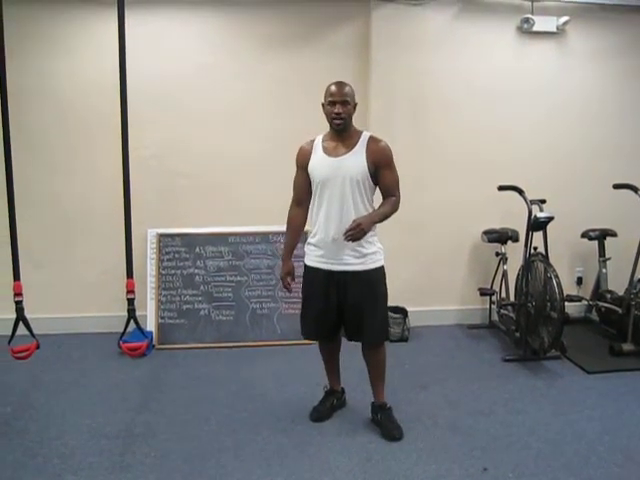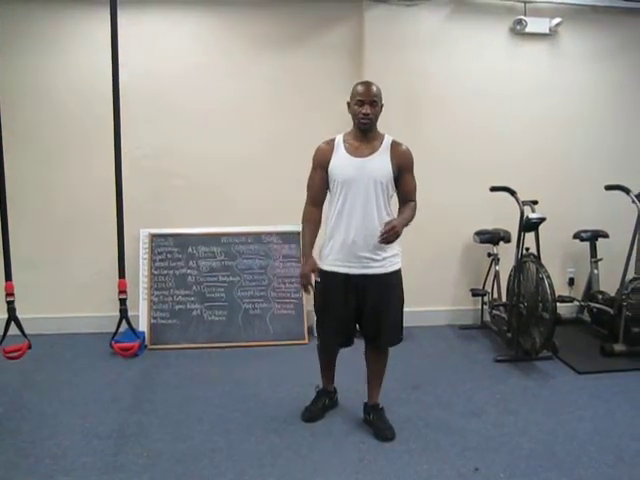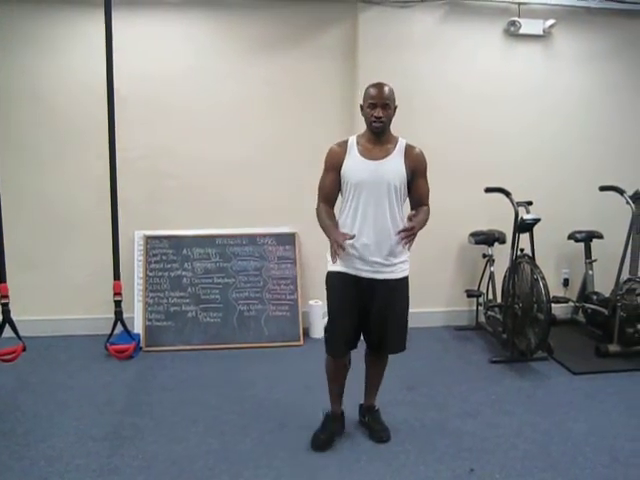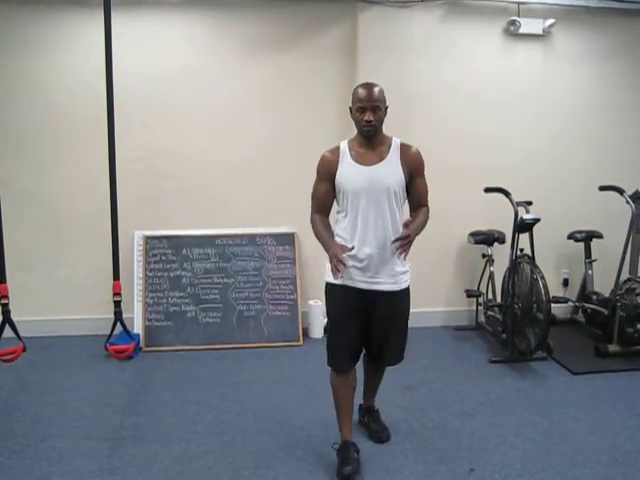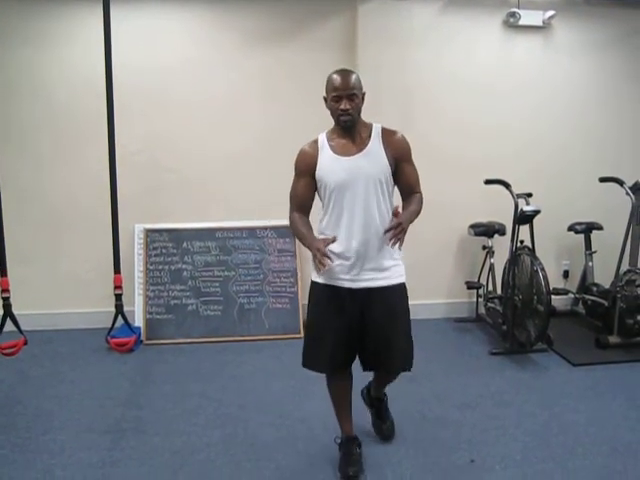
dt=0.5s
person 1, frame 1
left shoulder: (376, 149)
right shoulder: (307, 151)
left elbow: (393, 198)
right elbow: (299, 206)
left wrist: (370, 219)
right wrist: (287, 256)
left hip: (364, 262)
right hip: (320, 261)
left knee: (372, 335)
right knee: (325, 331)
left ankle: (380, 404)
right ankle: (334, 392)
person 1, frame 2
left shoulder: (399, 153)
right shoulder: (327, 151)
left elbow: (410, 201)
right elbow: (313, 206)
left wrist: (401, 222)
right wrist: (307, 255)
left hip: (382, 266)
right hip: (335, 265)
left knee: (379, 339)
right knee: (329, 336)
left ankle: (373, 406)
right ankle: (327, 392)
person 1, frame 3
left shoulder: (412, 156)
right shoulder: (339, 152)
left elbow: (422, 204)
right elbow: (324, 203)
left wrist: (416, 223)
right wrist: (332, 233)
left hip: (390, 269)
right hip: (346, 266)
left knee: (381, 345)
right knee: (338, 344)
left ankle: (369, 408)
right ankle: (335, 413)
person 1, frame 4
left shoulder: (408, 157)
right shoulder: (332, 159)
left elbow: (422, 206)
right elbow: (318, 212)
left wrist: (413, 229)
right wrist: (330, 246)
left hip: (392, 277)
right hip: (345, 277)
left knee: (382, 353)
right knee: (342, 360)
left ankle: (369, 408)
right ankle: (347, 443)
person 1, frame 5
left shoulder: (393, 142)
right shoulder: (311, 154)
left elbow: (414, 193)
right elbow: (297, 213)
left wrist: (405, 217)
right wrist: (311, 242)
left hip: (385, 274)
right hip: (332, 277)
left knee: (395, 358)
right knee: (335, 362)
left ankle: (376, 394)
right ankle: (348, 439)
